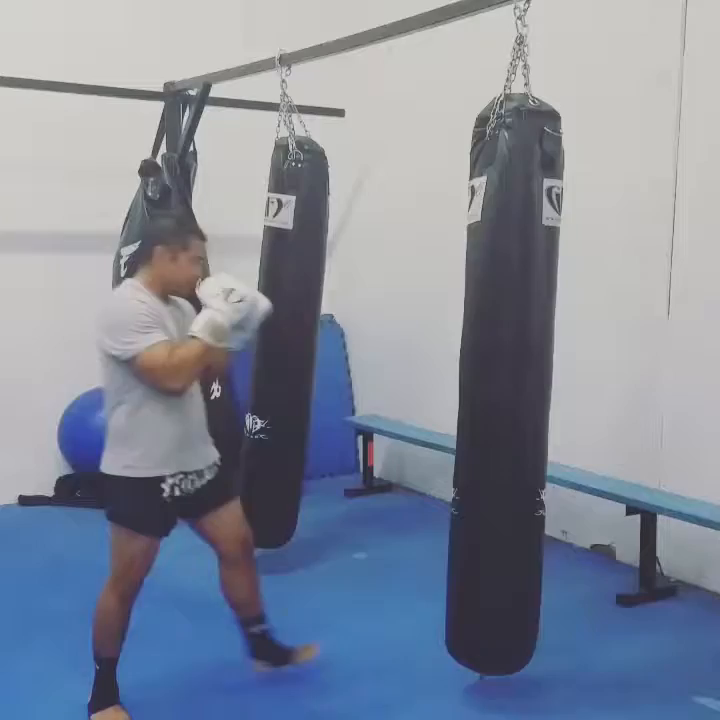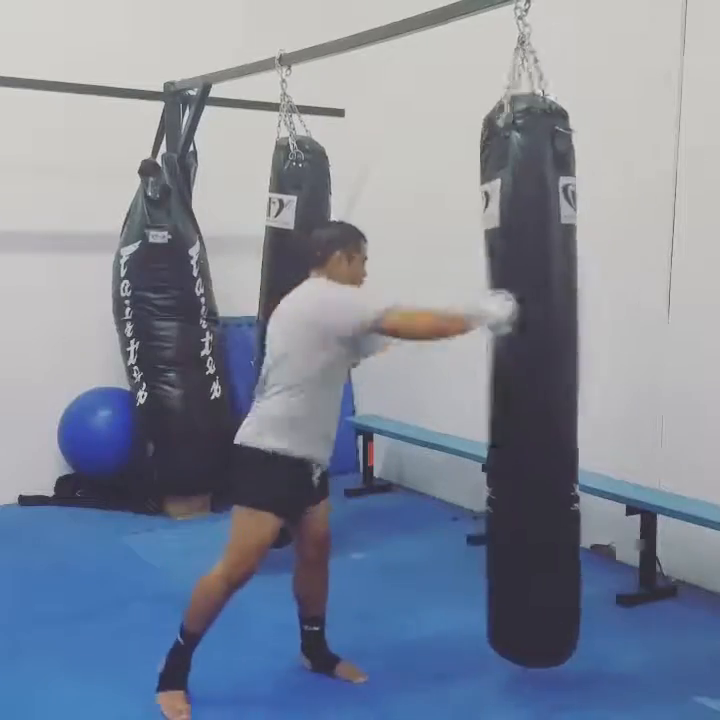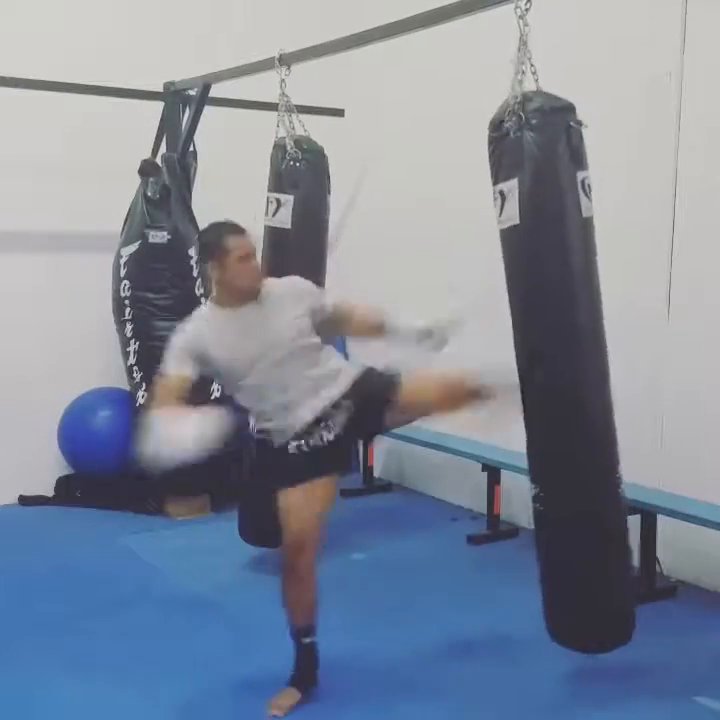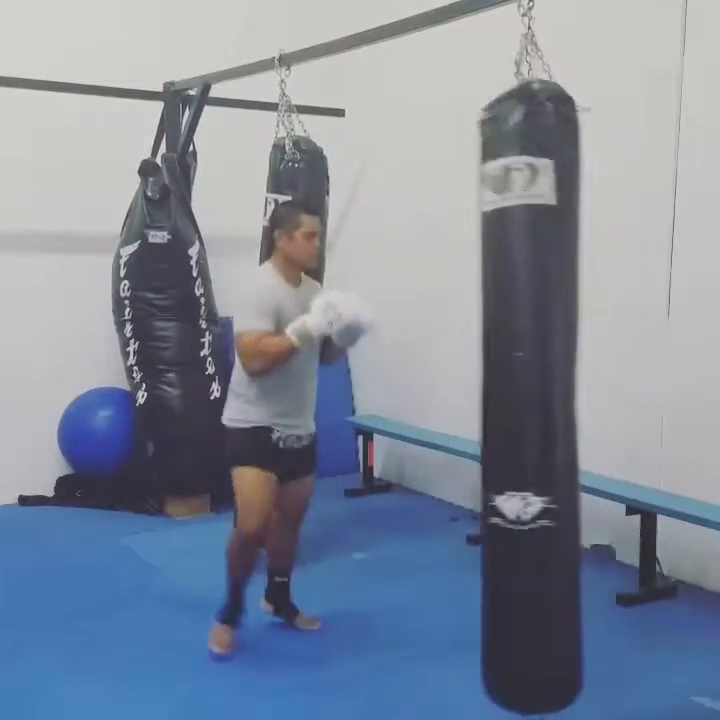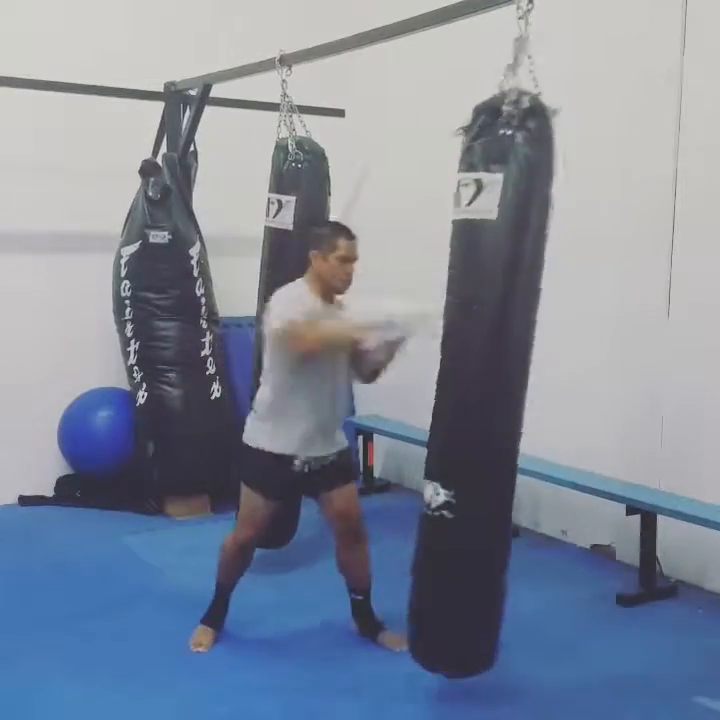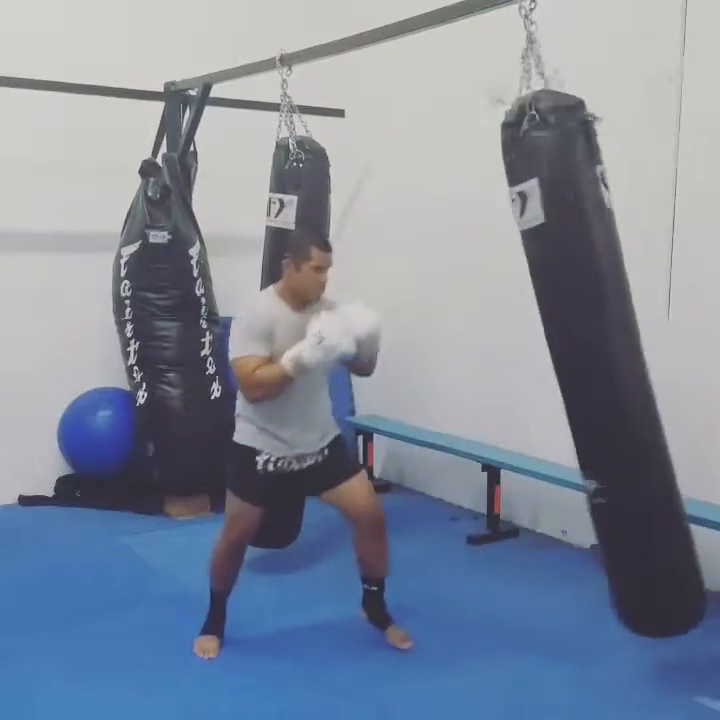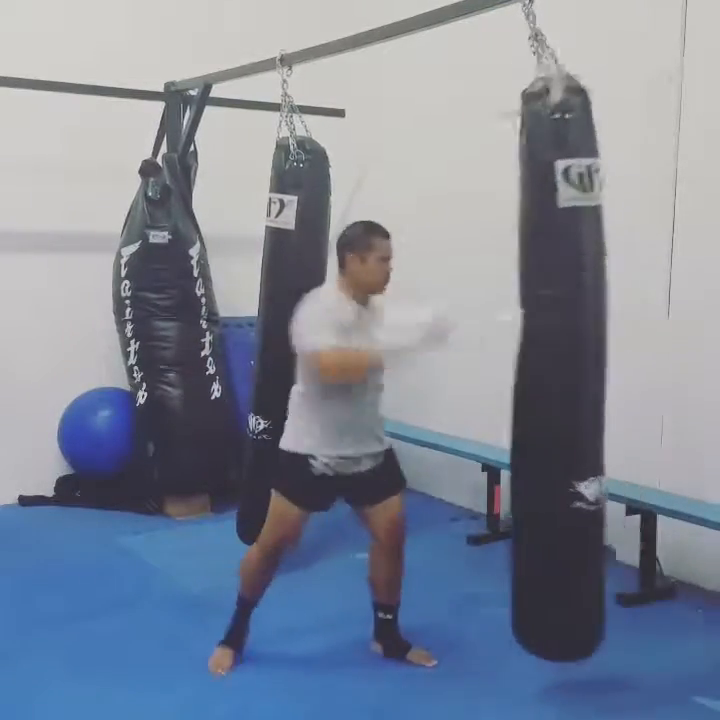
dt=0.7s
person 1, frame 1
left shoulder: (179, 306)
right shoulder: (124, 308)
left elbow: (206, 365)
right elbow: (174, 375)
left wrist: (238, 325)
right wrist: (214, 322)
left hip: (197, 461)
right hip: (141, 473)
left knee: (238, 546)
right knee: (126, 582)
left ankle: (265, 647)
person 1, frame 2
left shoulder: (299, 305)
right shoulder: (333, 301)
right elbow: (411, 325)
left wrist: (358, 350)
right wrist: (481, 315)
left hip: (303, 455)
right hip: (272, 455)
left knee: (317, 547)
right knee: (238, 566)
left ankle: (315, 651)
right ankle: (174, 673)
person 1, frame 3
left shoulder: (291, 290)
right shoulder: (195, 333)
left elbow: (346, 319)
right elbow: (167, 395)
left wrist: (402, 328)
right wrist: (163, 421)
left hip: (346, 396)
right hip: (297, 437)
left knee: (454, 391)
right knee: (298, 547)
right ankle: (306, 671)
person 1, frame 4
left shoulder: (312, 290)
right shoulder: (259, 291)
left elbow: (323, 353)
right elbow: (254, 359)
left wrist: (343, 333)
right wrist: (307, 326)
left hip: (299, 427)
right hip: (253, 427)
left knee: (291, 519)
right knee: (253, 525)
left ankle: (278, 598)
right ankle: (231, 610)
person 1, frame 5
left shoulder: (341, 311)
right shoulder: (289, 300)
left elbow: (366, 373)
right elbow: (303, 345)
left wrist: (385, 345)
right wrist: (358, 328)
left hip: (330, 443)
right hip: (274, 445)
left knee: (352, 526)
right knee: (247, 537)
left ankle: (365, 618)
right ankle: (216, 613)
person 1, frame 6
left shoulder: (330, 311)
right shoulder: (255, 316)
left elbow: (362, 367)
right elbow: (252, 384)
left wrist: (366, 344)
right wrist: (305, 354)
left hip: (321, 443)
right hip: (260, 448)
left knee: (371, 517)
right knee: (235, 539)
left ankle: (376, 609)
right ankle: (214, 622)
person 1, frame 7
left shoulder: (367, 306)
right shoulder: (321, 309)
right elbow: (333, 371)
left wrist: (420, 331)
right wrist: (397, 342)
left hip: (367, 448)
right hip: (311, 451)
left knee: (391, 535)
right knee: (275, 543)
left ankle: (387, 634)
right ankle: (234, 634)
